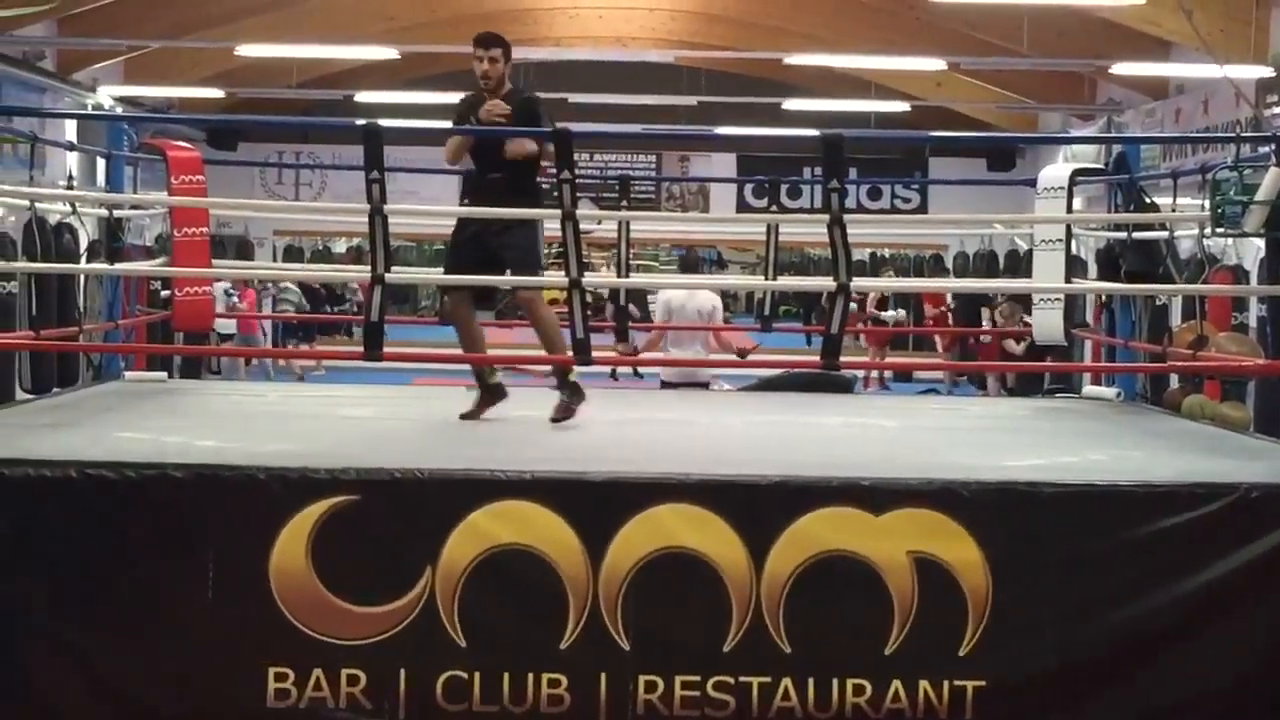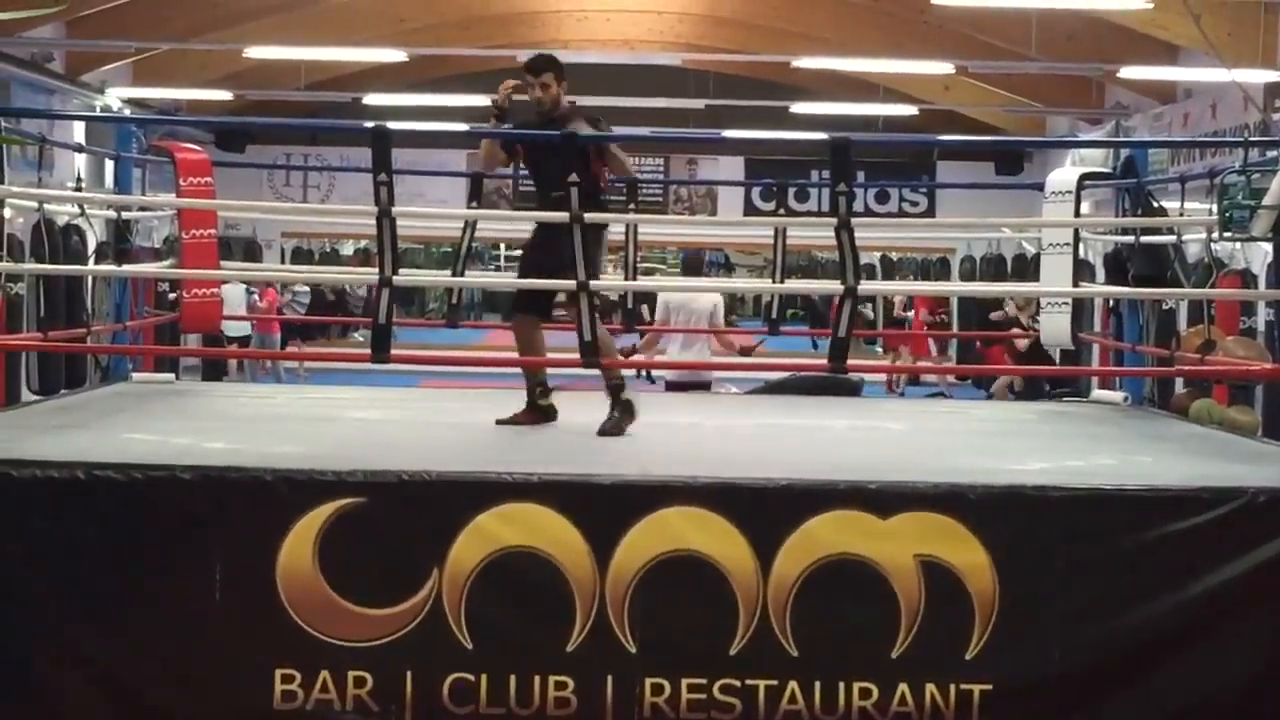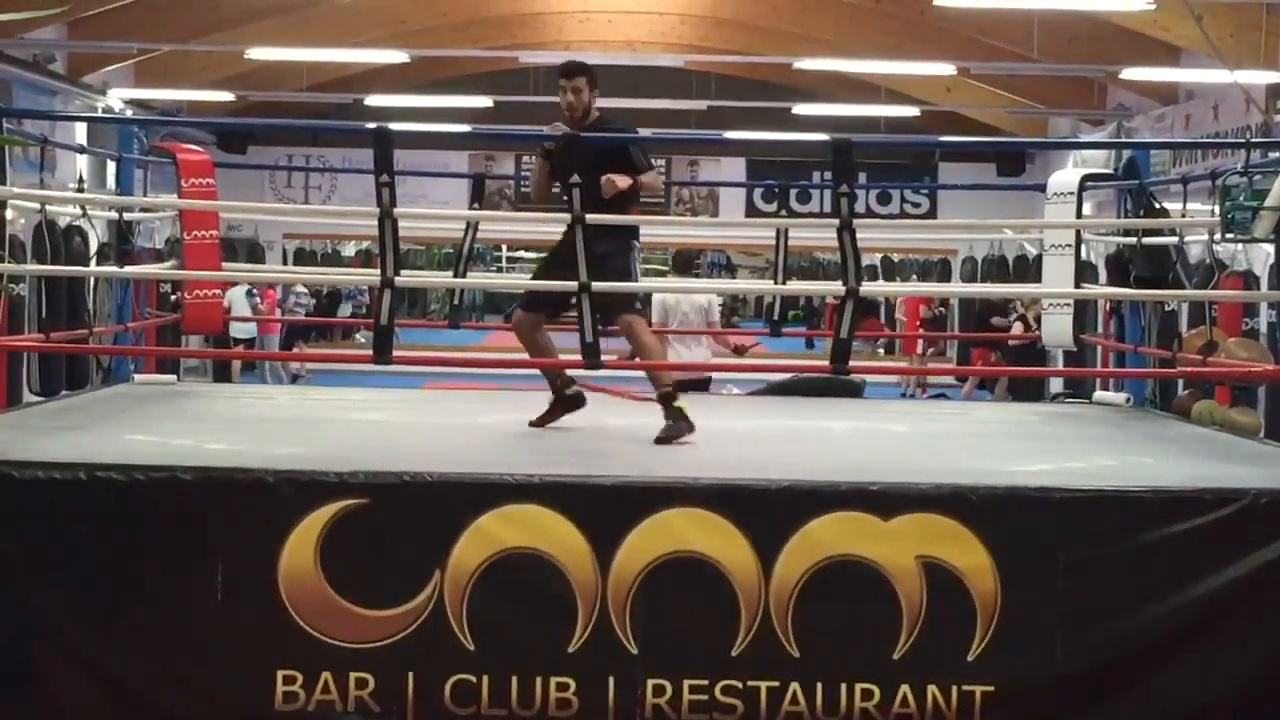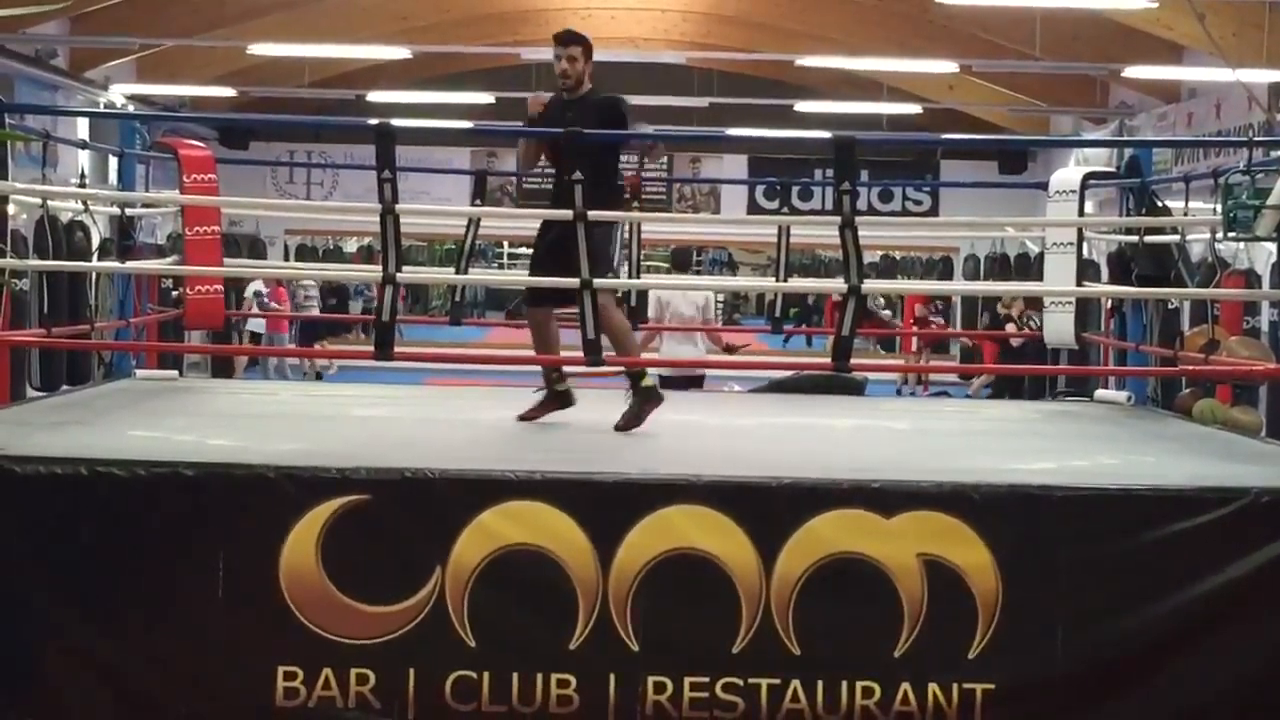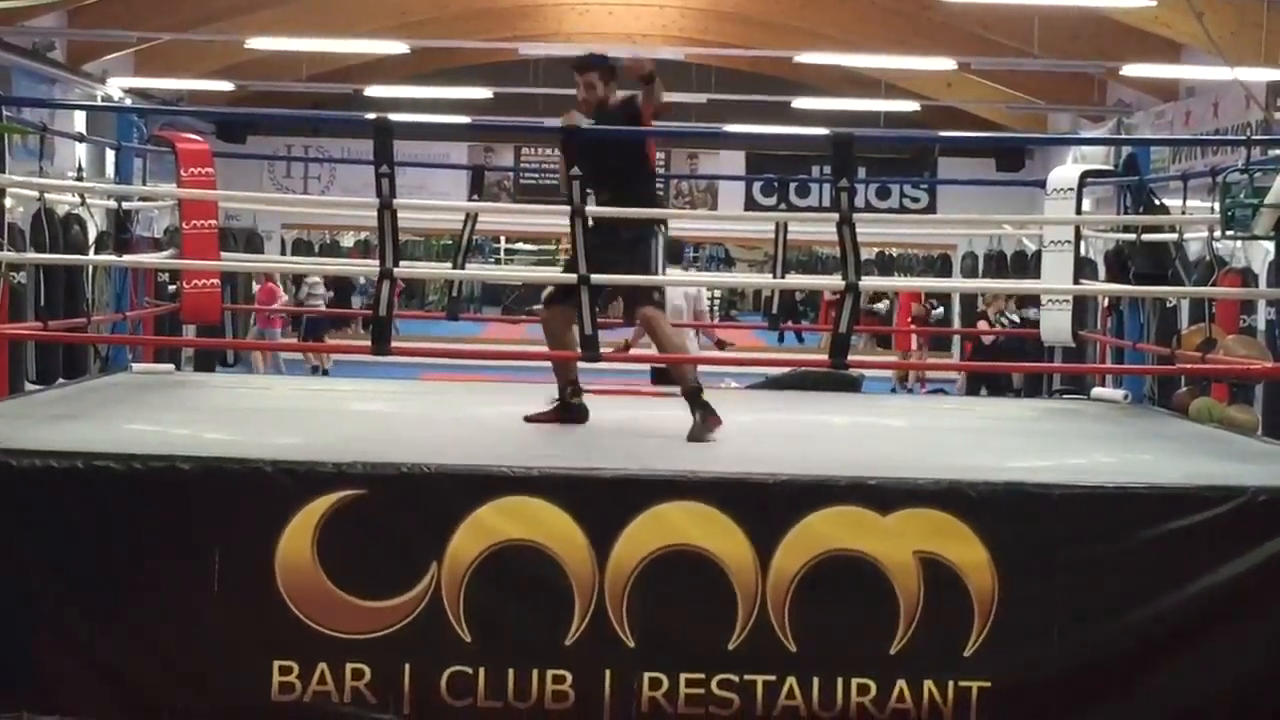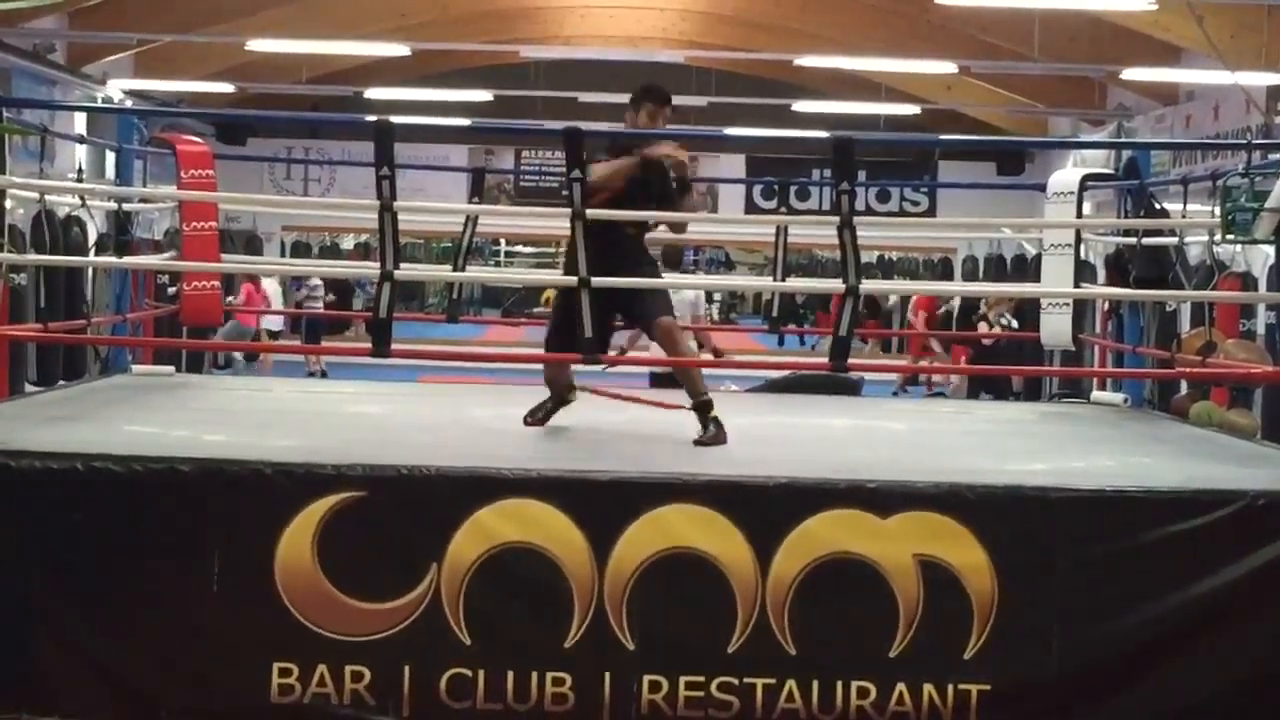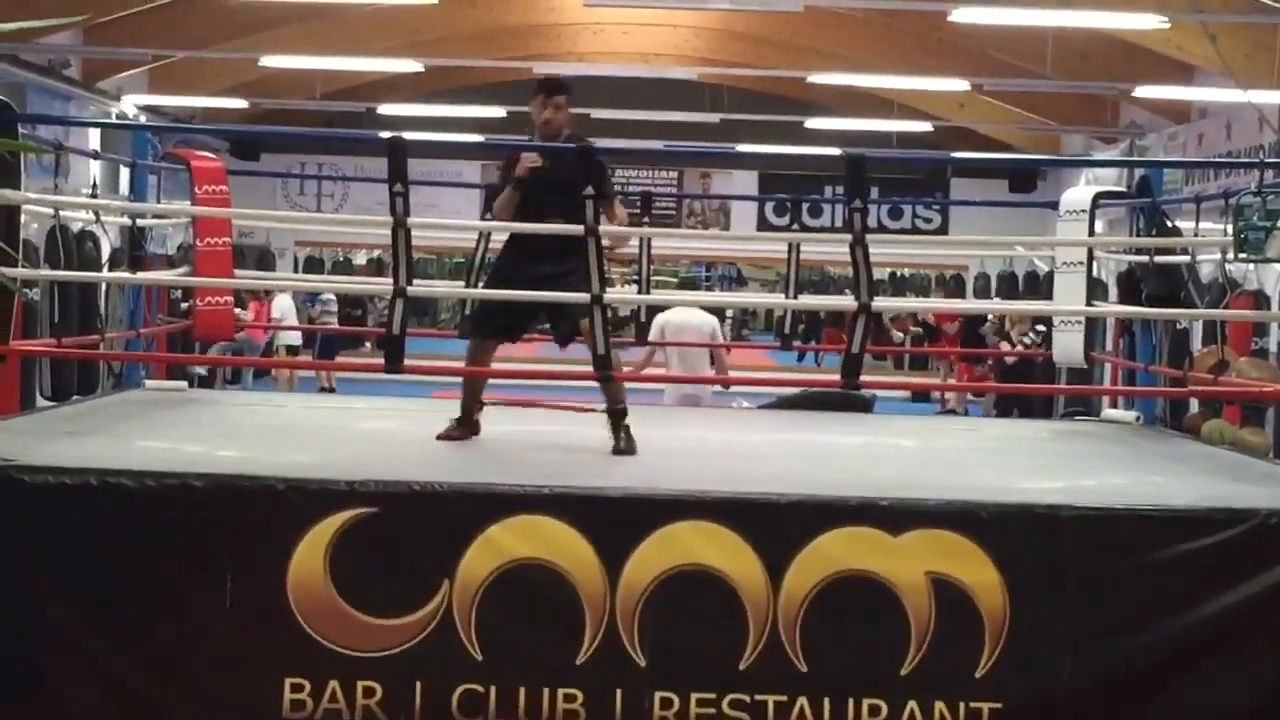
dt=0.4s
person 1, frame 1
left shoulder: (528, 105)
right shoulder: (469, 106)
right elbow: (451, 157)
left wrist: (535, 147)
right wrist: (477, 121)
left hip: (519, 211)
right hip: (477, 210)
left knee: (528, 296)
right knee: (457, 300)
left ankle: (568, 385)
right ankle: (488, 384)
person 1, frame 2
left shoulder: (584, 122)
right shoulder: (527, 127)
left elbow: (627, 173)
right elbow: (488, 164)
left wrist: (595, 141)
right wrist: (498, 112)
left hip: (584, 228)
right hip: (548, 229)
left knee: (582, 311)
right knee: (523, 321)
left ankle: (620, 400)
right ankle: (539, 403)
person 1, frame 3
left shoulder: (617, 134)
right shoulder: (560, 142)
left elbow: (655, 183)
right elbow: (539, 196)
left wrist: (629, 181)
right wrist: (547, 152)
left hip: (614, 242)
right hip: (575, 241)
left knee: (630, 320)
right knee: (523, 321)
left ankle: (674, 411)
right ankle: (566, 393)
person 1, frame 4
left shoulder: (608, 104)
right shoulder: (550, 108)
left elbow: (651, 150)
right elbow: (525, 164)
right wrist: (531, 122)
left hip: (597, 215)
right hip: (560, 216)
left knee: (599, 299)
right knee: (537, 308)
left ankle: (643, 387)
right ankle: (556, 389)
person 1, frame 5
left shoulder: (630, 112)
right shoulder: (580, 128)
left elbow: (655, 103)
right elbow: (565, 183)
left wrist: (647, 75)
right wrist: (565, 138)
left hip: (637, 231)
right hip: (601, 231)
left knee: (648, 313)
right knee: (553, 311)
left ankle: (701, 407)
right ankle: (570, 402)
person 1, frame 6
left shoulder: (661, 165)
right shoulder: (608, 147)
left elbow: (678, 227)
right elbow: (594, 181)
left wrist: (683, 182)
right wrist: (642, 158)
left hip: (633, 260)
right hip: (590, 262)
left knee: (666, 327)
right knee: (559, 358)
left ankle: (708, 416)
right ankle: (560, 396)
person 1, frame 7
left shoulder: (585, 155)
right shoulder: (518, 158)
left elbow: (610, 204)
right elbow: (500, 217)
left wrist: (618, 221)
right wrist: (516, 180)
left hip: (570, 262)
right hip: (519, 260)
left knee: (594, 331)
right knee: (480, 344)
left ankle: (619, 424)
right ankle: (468, 417)
